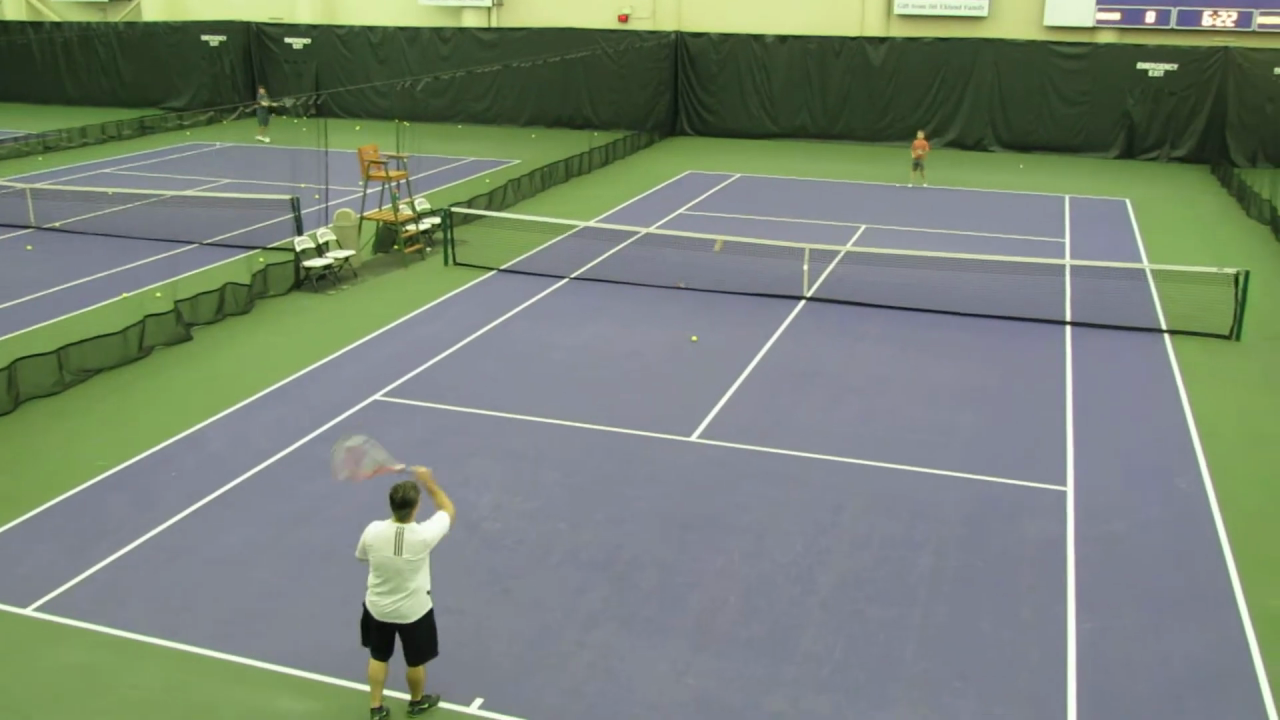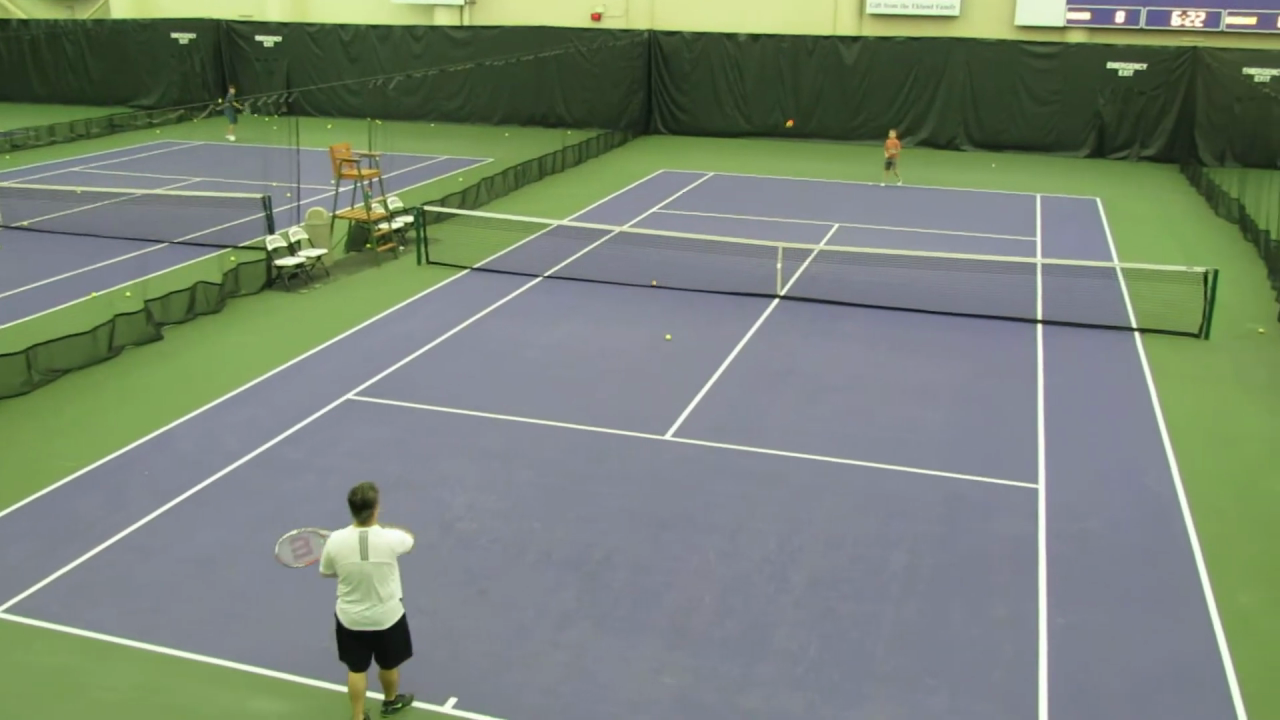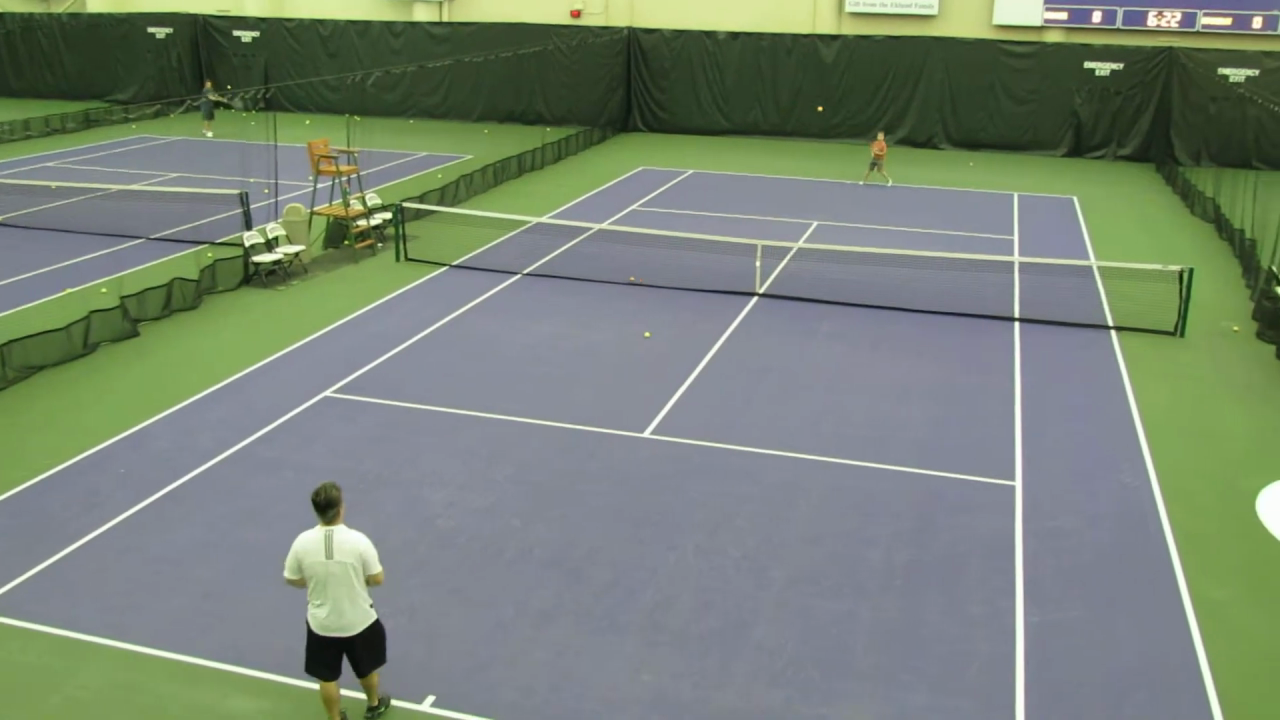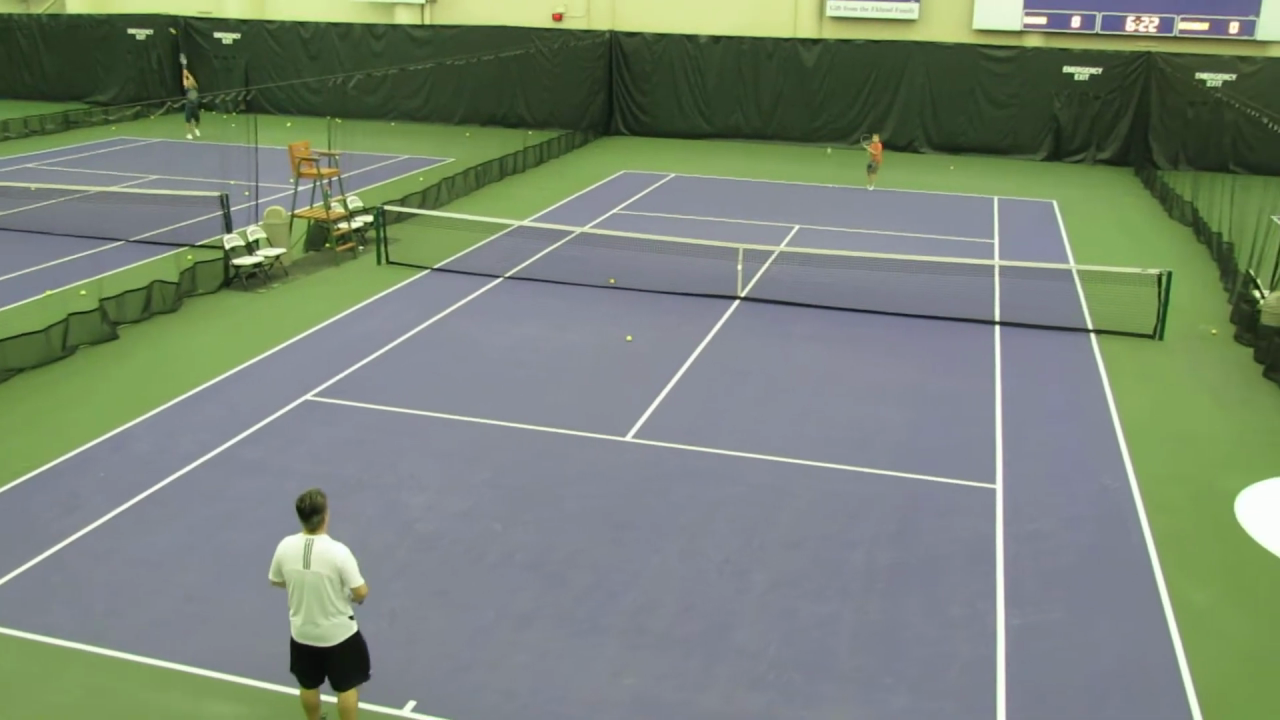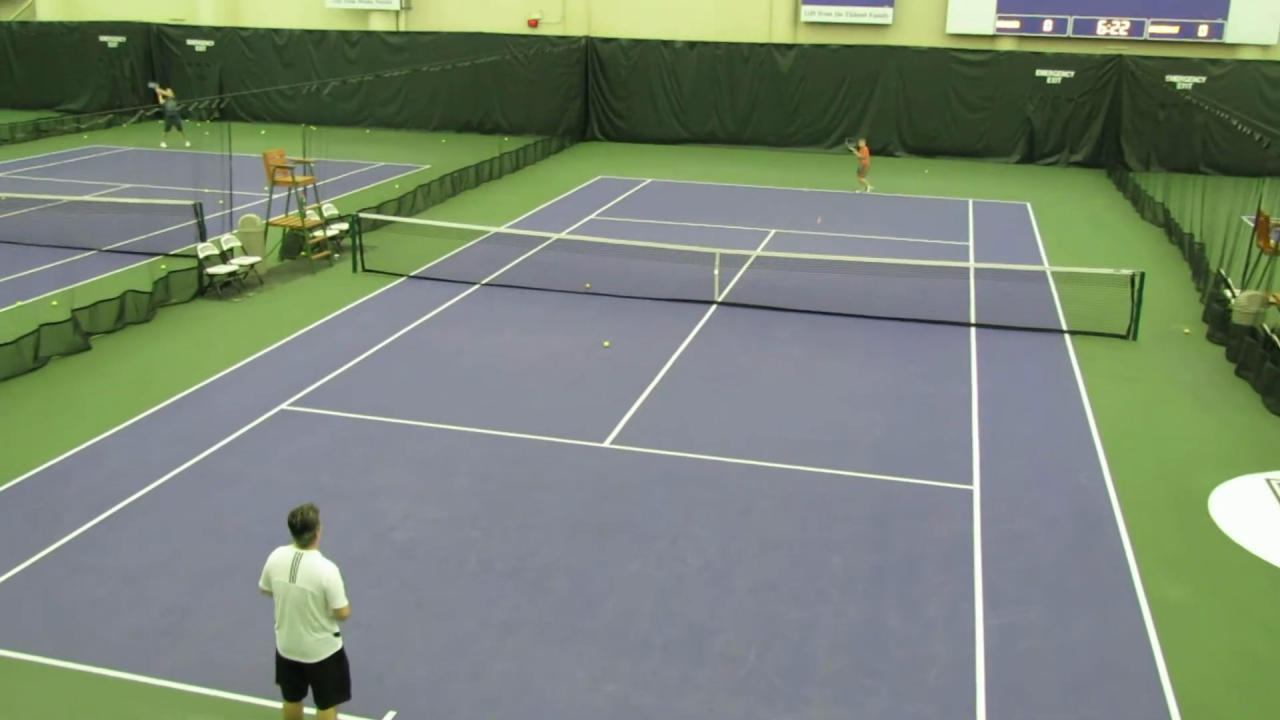
dt=0.3s
person 1, frame 1
left shoulder: (373, 531)
right shoulder: (424, 535)
left elbow: (362, 557)
right elbow: (448, 510)
right wrist: (428, 482)
left hip: (377, 609)
right hip: (413, 611)
left knee: (378, 657)
right knee: (416, 661)
person 1, frame 2
left shoulder: (336, 540)
right shoulder: (391, 539)
left elbow: (327, 572)
right elbow: (409, 538)
right wrist: (383, 527)
left hip: (350, 618)
right hip: (387, 617)
left knee: (356, 669)
right knee: (389, 664)
person 1, frame 3
left shoulder: (302, 541)
right shoulder: (358, 540)
left elbow: (292, 580)
right elbow: (377, 579)
left hip: (321, 625)
right hip: (359, 622)
left knee: (328, 677)
right knee: (367, 669)
person 1, frame 4
left shoulder: (285, 546)
right shoulder: (338, 552)
left elbow: (276, 581)
right elbow: (360, 593)
right wrist: (354, 595)
left hip: (302, 633)
right hip: (338, 634)
left knee: (309, 686)
right knee: (346, 687)
person 1, frame 5
left shoulder: (276, 557)
right shoulder: (326, 569)
left elbow: (266, 589)
right elbow: (342, 613)
left hip: (287, 646)
right hip: (322, 651)
left knee: (292, 699)
